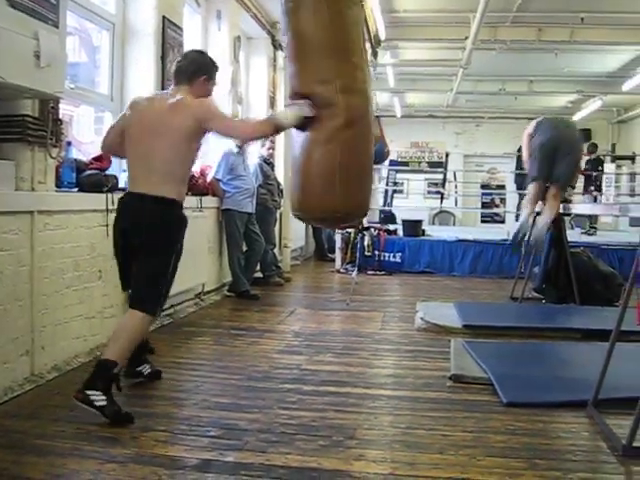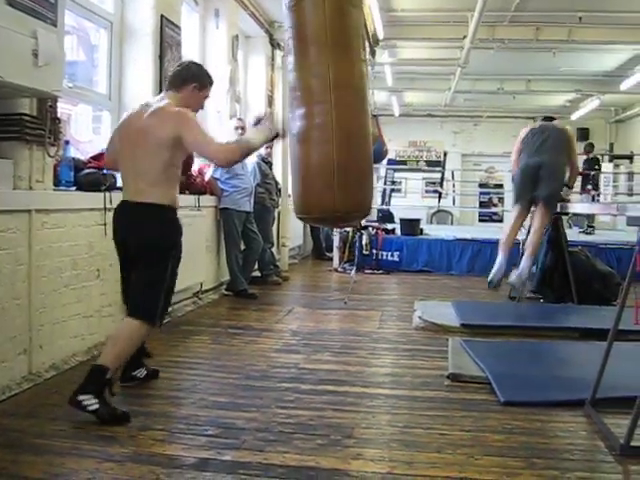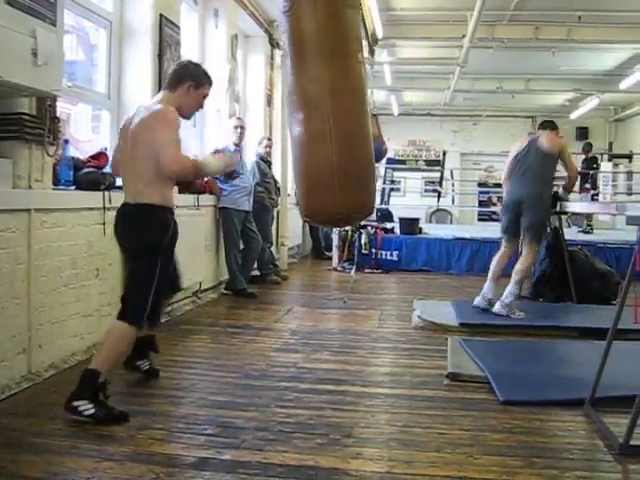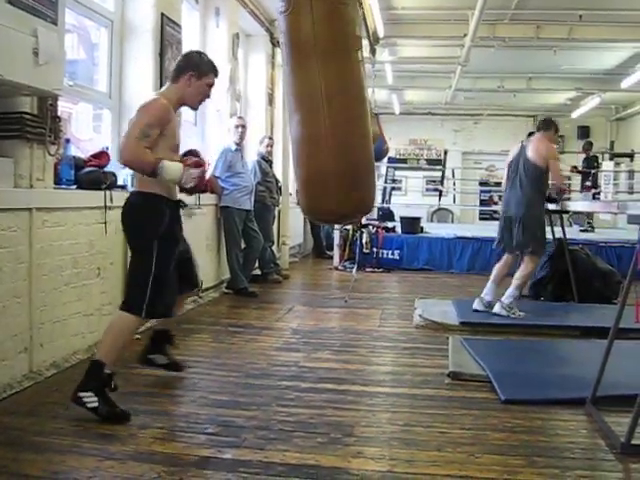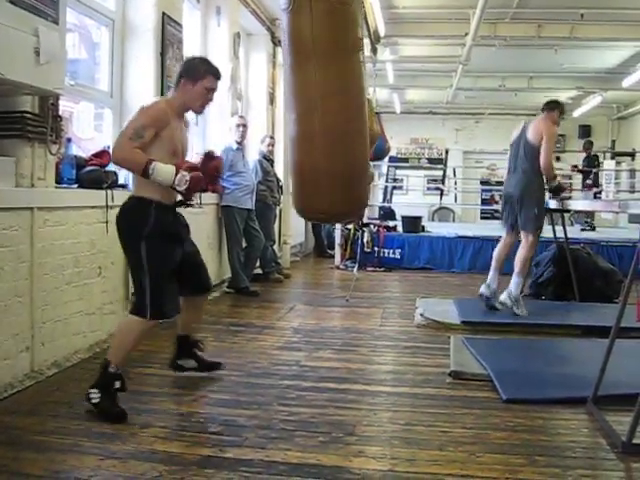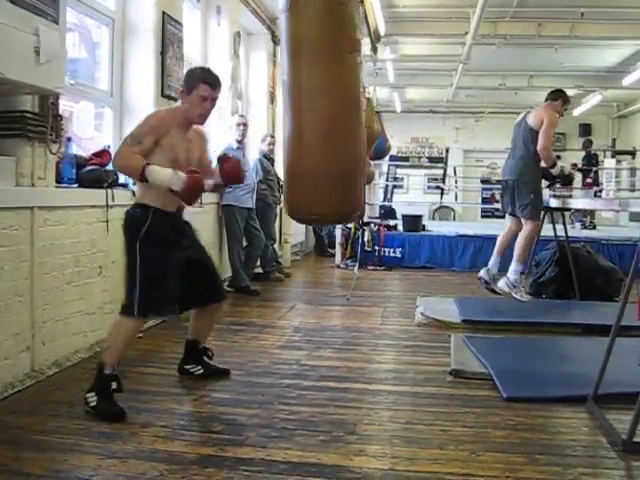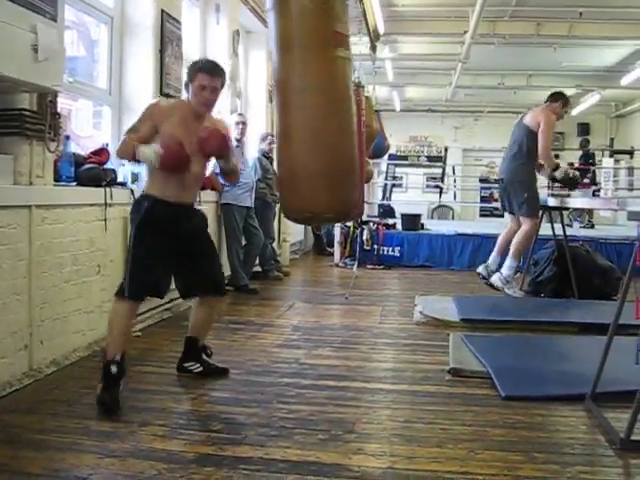
dt=0.1s
person 1, frame 1
left shoulder: (138, 107)
right shoulder: (196, 109)
left elbow: (109, 147)
right elbow: (245, 132)
right wrist: (290, 115)
left hip: (129, 210)
right hip: (161, 217)
left knee: (143, 293)
right knee: (145, 303)
left ankle: (135, 358)
right ankle: (97, 383)
person 1, frame 2
left shoulder: (133, 116)
right shoulder: (178, 117)
left elbow: (111, 159)
right elbow: (220, 155)
right wrist: (261, 134)
left hip: (128, 216)
right hip: (156, 221)
left knee: (143, 300)
right knee: (145, 311)
left ankle: (133, 362)
right ankle: (91, 388)
person 1, frame 3
left shoulder: (139, 115)
right shoulder: (164, 117)
left elbow: (119, 166)
right elbow: (175, 168)
right wrist: (217, 164)
left hip: (132, 216)
right hip: (152, 221)
left knee: (157, 292)
right knee: (137, 312)
right ankle: (86, 394)
person 1, frame 4
left shoulder: (169, 112)
right shoulder: (158, 107)
right elbow: (129, 154)
left wrist: (183, 170)
right wrist: (178, 171)
left hip: (162, 212)
right hip: (151, 212)
left knee: (182, 283)
right knee: (142, 303)
left ankle: (157, 347)
right ankle: (93, 385)
person 1, frame 5
left shoulder: (180, 121)
right shoulder: (155, 113)
right elbow: (120, 153)
left wrist: (193, 175)
right wrist: (168, 174)
left hip: (165, 217)
right hip: (146, 218)
left knee: (198, 287)
right knee: (150, 307)
left ankle: (186, 351)
right ankle: (104, 383)
person 1, frame 6
left shoulder: (199, 137)
right shoulder: (158, 123)
left elbow: (208, 183)
right elbow: (121, 159)
left wrist: (218, 178)
right wrist: (165, 176)
left hip: (177, 226)
right hip: (148, 224)
left knee: (212, 295)
right knee: (140, 307)
left ankle: (194, 357)
right ankle: (103, 385)
person 1, frame 7
left shoulder: (218, 128)
right shoulder: (160, 111)
left elbow: (231, 177)
right elbow: (124, 147)
left wrist: (227, 159)
right wrist: (151, 153)
left hip: (189, 215)
right hip: (153, 212)
left knee: (213, 287)
right knee: (133, 291)
left ankle: (192, 356)
right ankle: (111, 372)
person 2, frame 1
left shoulder: (535, 124)
right shoulder: (570, 125)
left elbow: (526, 156)
right elbow: (578, 166)
right wrist: (570, 188)
left hip: (544, 144)
right hip: (571, 145)
left knee: (534, 189)
right knee: (555, 193)
left ankle: (525, 221)
right ankle: (542, 227)
person 2, frame 2
left shoulder: (527, 130)
right shoulder: (564, 131)
left elbow: (514, 161)
right elbow: (574, 168)
right wrist: (567, 189)
left hip: (528, 163)
right hip: (553, 166)
left knee: (518, 215)
right knee: (541, 219)
left ankle: (500, 266)
right ankle: (523, 271)
person 2, frame 3
left shoulder: (519, 143)
right shoulder: (557, 142)
left elbow: (506, 178)
right elbow: (573, 174)
right wrist: (565, 193)
left hip: (513, 195)
right hip: (536, 196)
left knee: (507, 248)
right knee: (529, 250)
left ankle: (485, 297)
right ankle: (507, 302)
person 2, frame 4
left shoulder: (517, 148)
right shoulder: (547, 148)
right elbow: (558, 184)
right wrist: (561, 192)
left hip: (509, 206)
right hip: (529, 207)
left knee: (509, 257)
right knee: (531, 260)
left ankle: (485, 299)
right ankle: (506, 302)
person 2, frame 5
left shoulder: (520, 128)
right shoulder: (548, 129)
right elbow: (545, 163)
right wrist: (554, 182)
left hip: (510, 186)
right hip: (529, 187)
left knee: (508, 238)
right knee: (530, 240)
left ankle: (489, 287)
right ankle: (513, 294)
person 2, frame 6
left shoulder: (526, 114)
right shoulder: (550, 115)
right elbow: (542, 148)
left wrist: (546, 167)
right wrist: (555, 167)
left hip: (510, 172)
right hip: (525, 174)
left knee: (514, 225)
right knee: (531, 225)
left ankle: (491, 271)
right ankle: (512, 280)
person 2, frame 7
left shoulder: (527, 116)
right shoulder: (547, 116)
right elbow: (543, 150)
left wrist: (545, 170)
right wrist: (556, 171)
left hip: (507, 170)
right hip: (520, 173)
left knee: (515, 223)
right knee: (530, 223)
left ankle: (490, 267)
right ankle: (506, 276)
person 3, frame 1
left shoulder: (248, 160)
right shoulder: (228, 156)
right elbow: (215, 182)
left wrist: (252, 203)
right wrist: (226, 200)
left hip: (249, 210)
right hip: (234, 210)
left knee: (258, 246)
right knee: (236, 251)
left ankle: (239, 284)
right ankle: (241, 288)
person 3, frame 2
left shoulder: (247, 156)
right elbow: (214, 180)
left wrist: (251, 201)
right wrist: (225, 198)
left hip: (247, 208)
right hip: (232, 207)
left knee: (256, 243)
right knee: (234, 247)
left ankle: (238, 282)
right ankle: (239, 286)
person 3, frame 3
right shoulder: (225, 152)
right elbow: (213, 180)
left wrist: (250, 201)
right wrist: (224, 198)
left hip: (246, 207)
right hip: (231, 206)
left knee: (255, 243)
right knee: (233, 247)
left ankle: (237, 281)
right ankle: (238, 285)
person 3, frame 4
left shoulder: (246, 155)
right shoulder: (226, 152)
right elbow: (214, 179)
left wrist: (251, 201)
right wrist: (226, 196)
left hip: (247, 207)
right hip: (232, 206)
left knee: (256, 242)
right knee: (234, 246)
left ankle: (238, 281)
right ankle: (239, 285)
person 3, frame 5
left shoulder: (248, 154)
right shoulder: (227, 151)
left wrist: (252, 200)
right wrist: (227, 195)
left hip: (248, 206)
right hip: (233, 205)
left knee: (257, 241)
right knee: (236, 245)
left ankle: (239, 280)
right ankle: (240, 284)
person 3, frame 6
right shoulder: (228, 151)
left wrist: (253, 198)
right wrist: (228, 193)
left hip: (249, 205)
right hip: (234, 204)
left knee: (258, 240)
right knee: (236, 244)
left ankle: (241, 279)
right ankle: (241, 283)
person 3, frame 7
left shoulder: (247, 152)
left wrist: (252, 198)
right wrist: (226, 192)
left hip: (248, 204)
right hip: (232, 203)
left knee: (257, 239)
right knee: (235, 243)
left ankle: (239, 277)
right ankle: (239, 282)
person 4, frame 1
left shoulder: (269, 166)
right shoulder: (259, 165)
right elbow: (259, 187)
left wrist: (276, 202)
right wrist: (269, 202)
left hip: (271, 208)
right hip: (264, 208)
left knee: (271, 243)
right knee: (267, 243)
left ankle: (276, 271)
right ankle: (269, 274)
person 4, frame 2
left shoulder: (267, 165)
right shoulder: (257, 164)
right elbow: (257, 186)
left wrist: (274, 202)
right wrist: (267, 201)
left hip: (269, 207)
right hip: (262, 207)
left knee: (269, 242)
right knee: (265, 242)
left ankle: (274, 270)
right ankle: (267, 274)
person 4, frame 3
left shoulder: (266, 164)
right shoulder: (256, 163)
right elbow: (256, 185)
left wrist: (273, 201)
right wrist: (266, 200)
left hip: (268, 206)
right hip: (261, 206)
left knee: (268, 241)
right knee: (264, 241)
left ankle: (273, 269)
right ankle: (267, 273)
person 4, frame 4
left shoulder: (268, 164)
right shoulder: (257, 162)
right elbow: (257, 184)
left wrist: (274, 201)
right wrist: (268, 200)
left hip: (269, 206)
right hip: (262, 205)
left knee: (269, 240)
right knee: (265, 240)
left ankle: (274, 269)
right ankle: (268, 272)
person 4, frame 5
left shoulder: (269, 163)
right shoulder: (258, 162)
right elbow: (258, 184)
left wrist: (276, 200)
right wrist: (269, 199)
left hip: (271, 205)
right hip: (264, 204)
left knee: (270, 239)
right knee: (266, 240)
left ankle: (276, 267)
right ankle: (269, 271)
person 4, frame 6
left shoulder: (269, 162)
right shoulder: (259, 161)
right elbow: (259, 184)
left wrist: (276, 200)
right wrist: (270, 199)
left hip: (271, 204)
right hip: (264, 204)
left knee: (271, 239)
right knee: (266, 239)
left ankle: (276, 266)
right ankle: (269, 270)
person 4, frame 7
left shoulder: (268, 161)
right shoulder: (258, 159)
right elbow: (257, 183)
left wrist: (275, 199)
right wrist: (269, 198)
left hip: (270, 203)
right hip: (263, 203)
left knee: (269, 237)
right knee: (265, 237)
left ankle: (275, 265)
right ankle: (268, 269)
